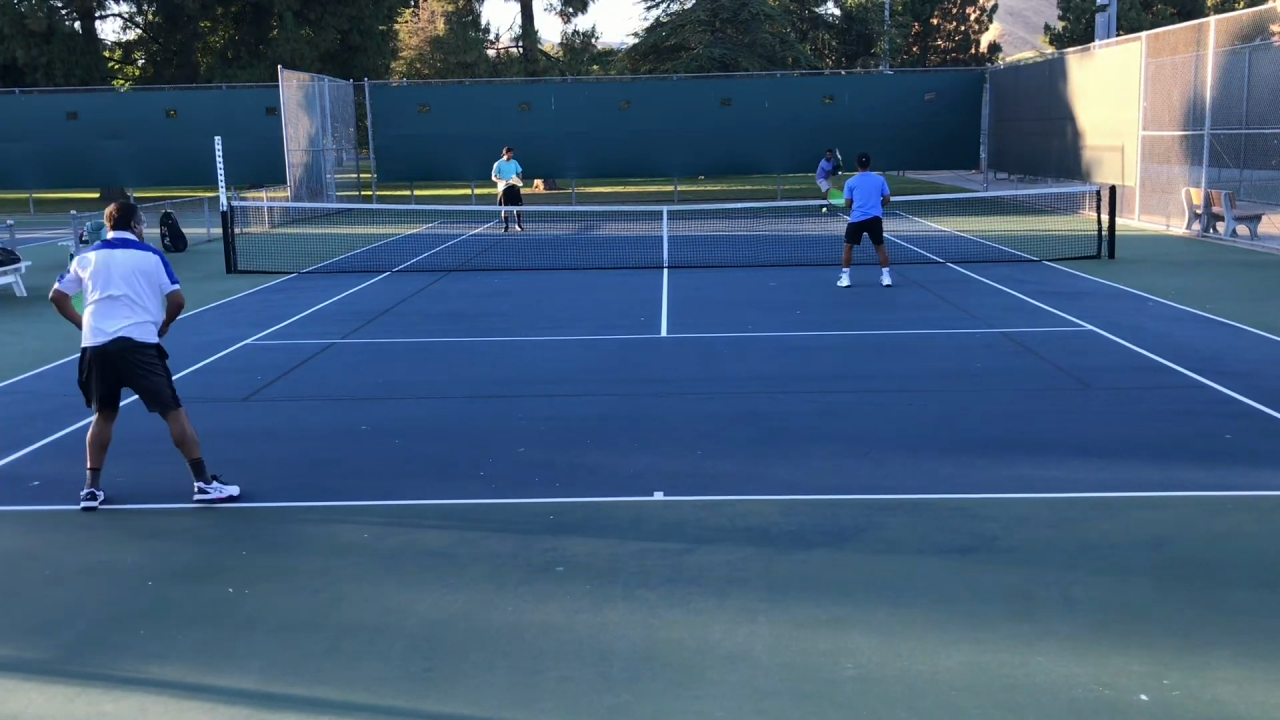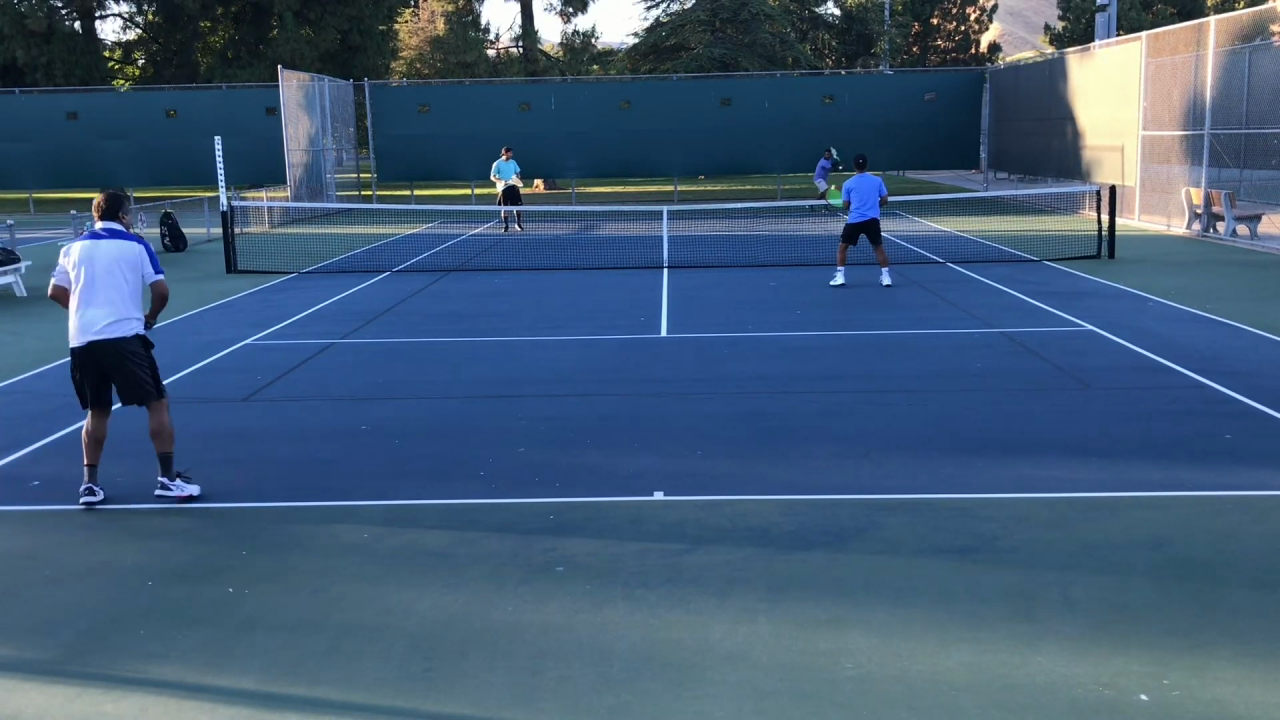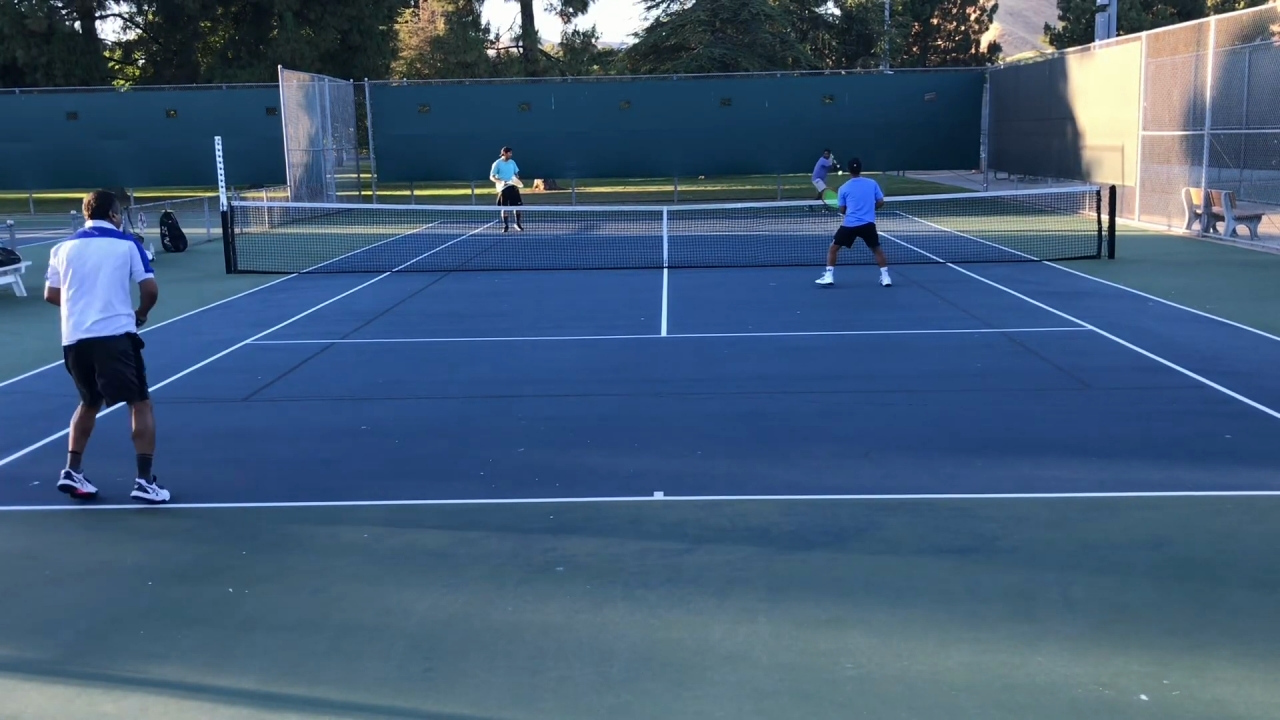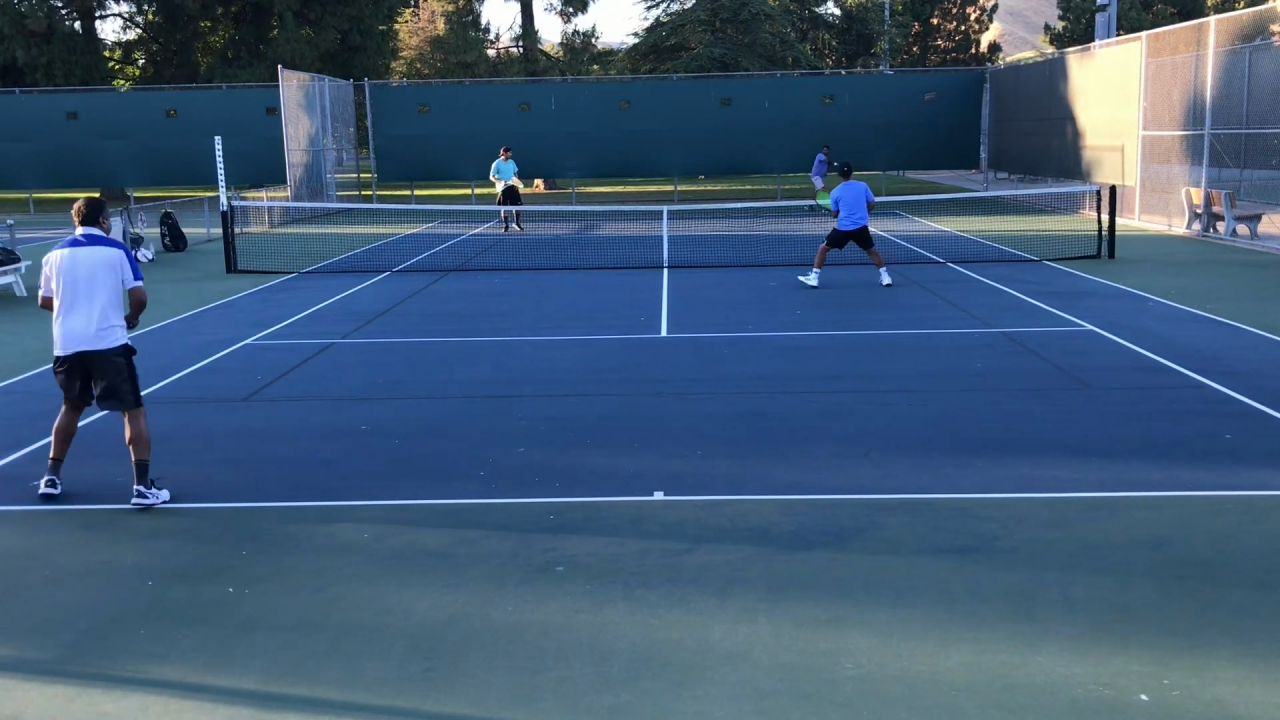
dt=0.1s
person 1, frame 1
left shoulder: (86, 258)
right shoulder: (152, 256)
left elbow: (56, 296)
right elbow: (176, 301)
left wrist: (81, 322)
right wrist: (161, 326)
left hip: (95, 346)
right hip: (138, 344)
left knee: (104, 414)
right knee: (173, 412)
left ankle: (92, 488)
right ankle: (204, 483)
person 1, frame 2
left shoulder: (72, 249)
right shoulder: (137, 247)
left elbow: (56, 293)
right elbow: (161, 292)
right wrist: (150, 316)
left hip: (83, 342)
right hip: (125, 337)
left knee: (98, 412)
right knee: (157, 404)
left ankle: (90, 484)
right ankle: (168, 479)
person 1, frame 3
left shoulder: (63, 248)
right shoulder: (128, 244)
left elbow: (50, 295)
right elbow: (150, 290)
right wrist: (140, 313)
left hip: (75, 338)
right hip: (115, 335)
left knee: (89, 403)
right knee: (141, 404)
left ankle: (72, 471)
right ankle: (145, 481)
person 1, frame 4
left shoulder: (54, 256)
right shoulder: (117, 251)
left elbow: (46, 302)
right elbow: (139, 297)
right wrist: (132, 317)
left hip: (66, 347)
right hip: (108, 346)
left knee: (72, 406)
right knee: (134, 412)
left ankle: (51, 476)
right ankle: (143, 486)
